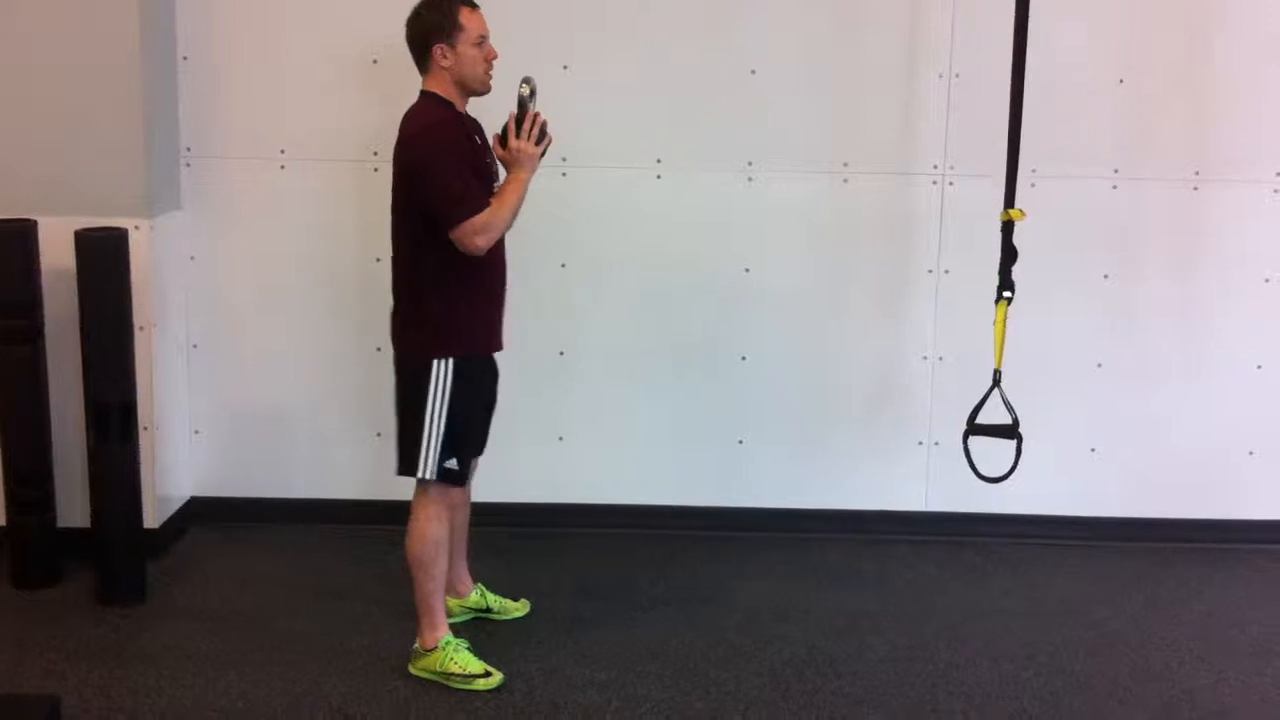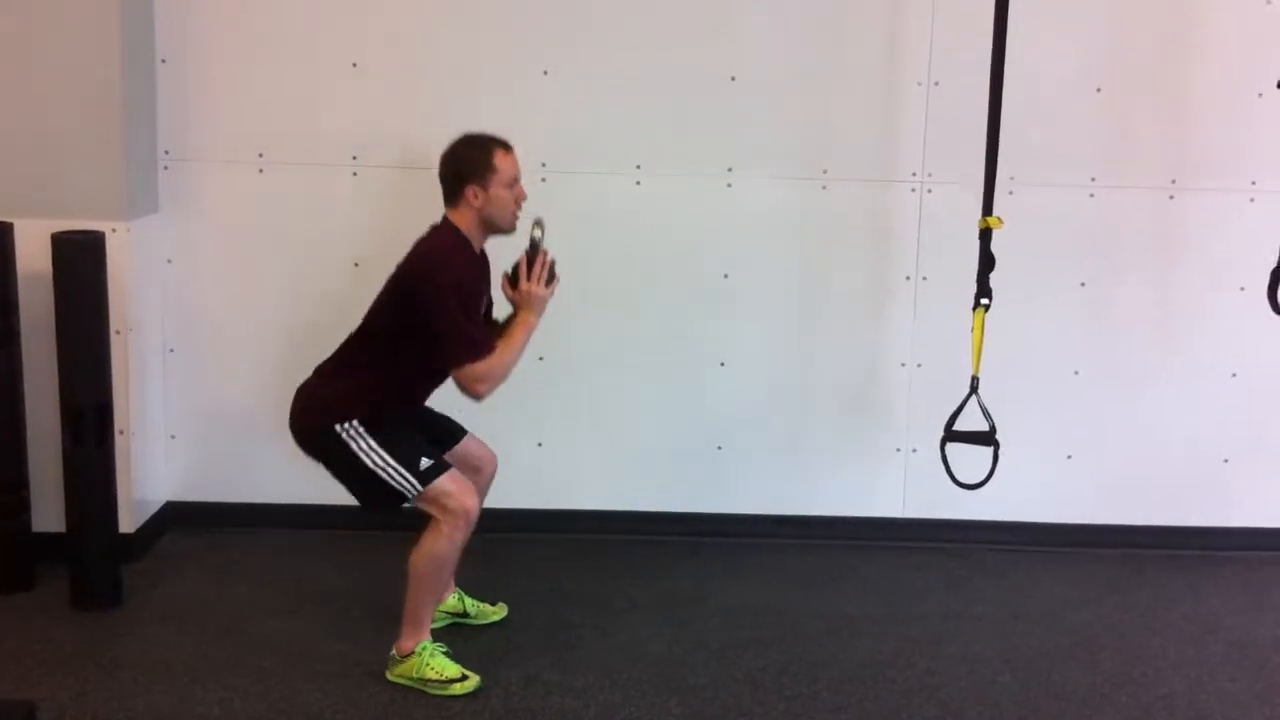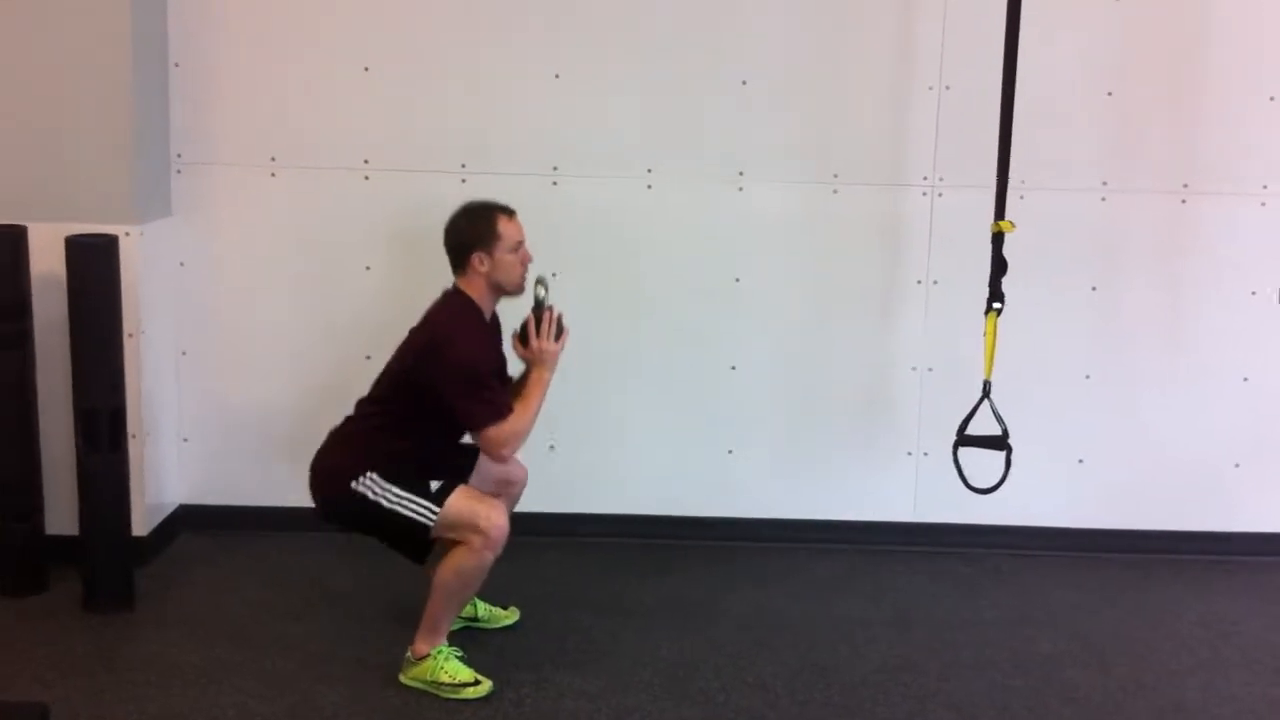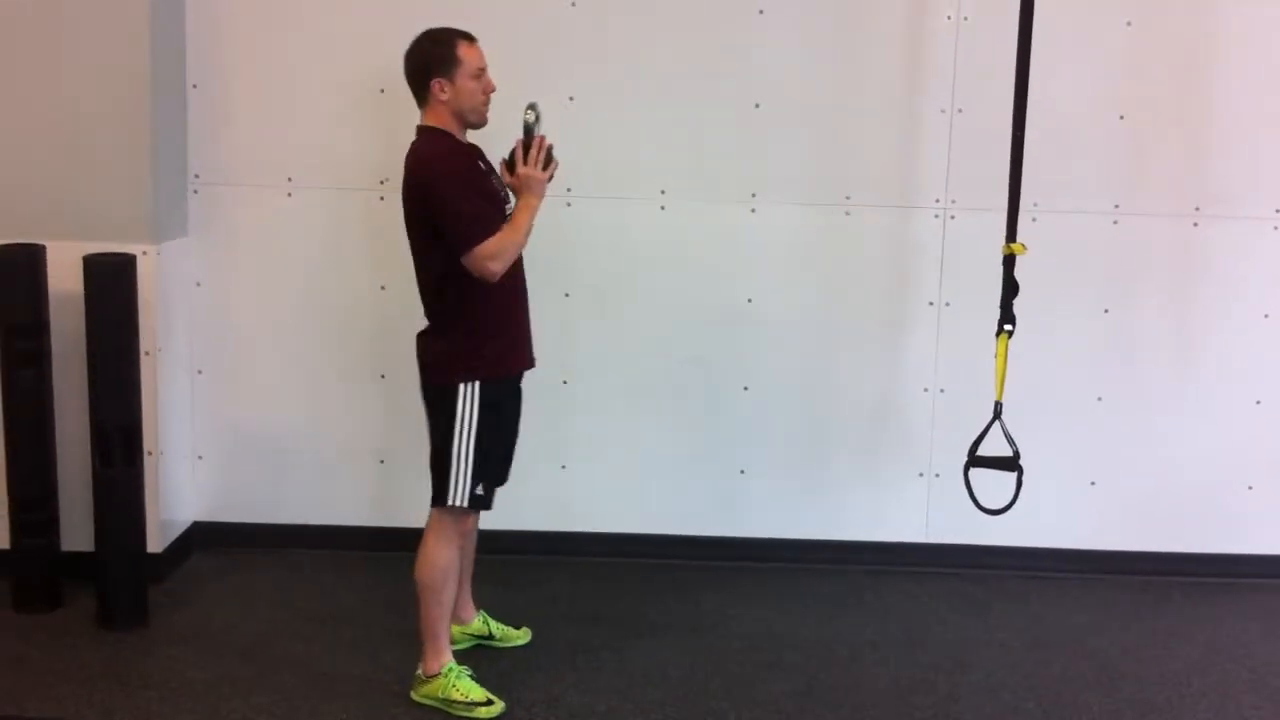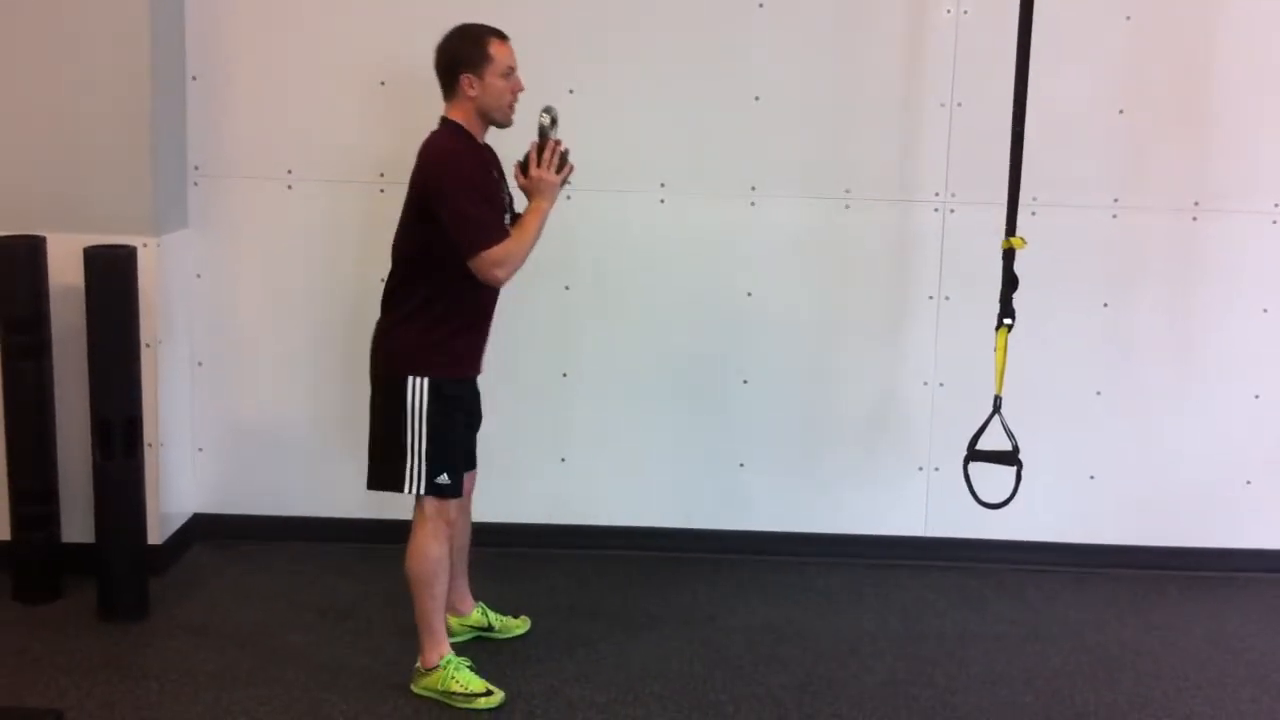
dt=1s
person 1, frame 1
left shoulder: (456, 124)
right shoulder: (431, 130)
right elbow: (476, 234)
left wrist: (511, 166)
right wrist: (522, 170)
left hip: (466, 334)
right hip: (440, 341)
left knee: (459, 475)
right knee: (437, 485)
left ankle: (460, 590)
right ankle: (432, 643)
person 1, frame 2
left shoulder: (466, 253)
right shoulder: (445, 263)
left elbow: (482, 346)
right elbow: (478, 380)
left wrist: (519, 307)
right wrist: (531, 312)
left hip: (383, 401)
right hip: (339, 413)
left knee: (480, 464)
right knee: (457, 504)
left ankle: (441, 595)
right ankle: (411, 650)
person 1, frame 3
left shoulder: (476, 319)
right shoulder: (456, 337)
left elbow: (499, 414)
right elbow: (501, 442)
left wrist: (533, 368)
right wrist: (544, 369)
left hip: (399, 454)
right hip: (353, 475)
left knee: (510, 479)
right knee: (489, 525)
left ankle: (454, 599)
right ankle: (425, 654)
person 1, frame 4
left shoulder: (458, 154)
right shoulder: (438, 161)
left elbow: (490, 244)
right elbow: (490, 259)
left wrist: (518, 191)
right wrist: (531, 195)
left hip: (488, 359)
right hip: (467, 366)
left knee: (469, 504)
right knee: (452, 511)
left ankle: (462, 618)
person 1, frame 5
left shoulder: (472, 152)
right shoulder: (450, 158)
left elbow: (493, 246)
right elbow: (496, 265)
left wrist: (530, 194)
right wrist: (543, 200)
left hip: (448, 357)
right hip: (421, 362)
left knee: (459, 488)
right knee: (437, 503)
left ankle: (461, 610)
right ankle: (433, 661)
